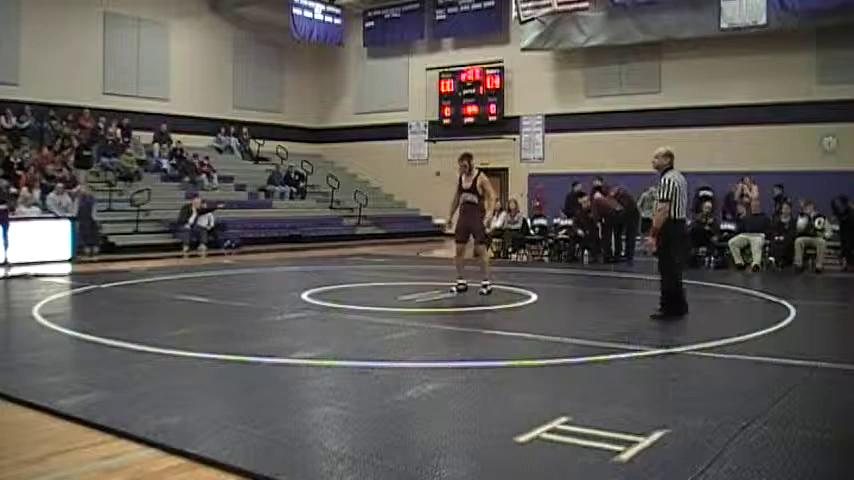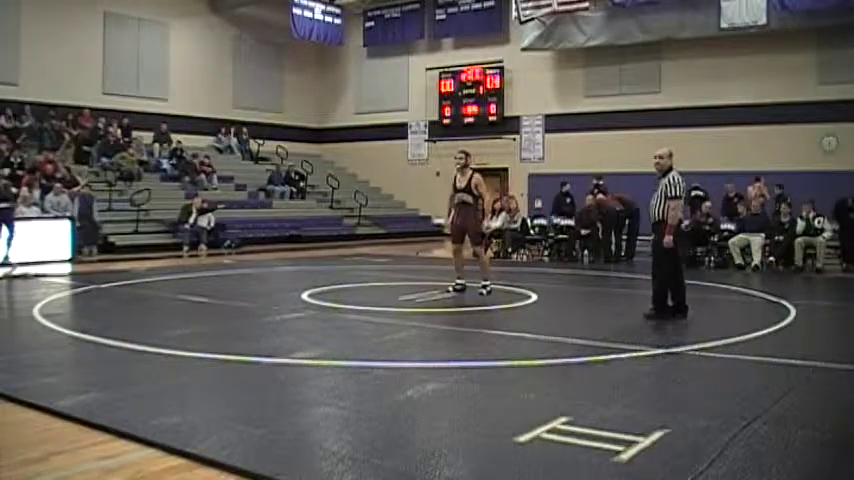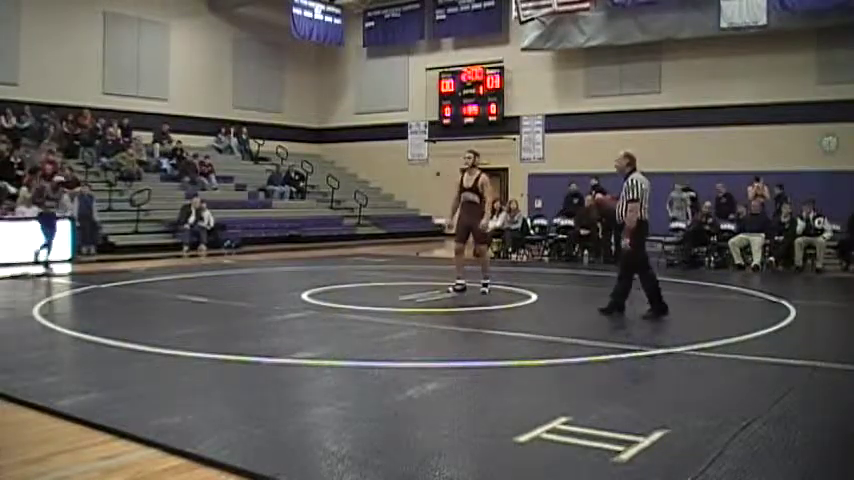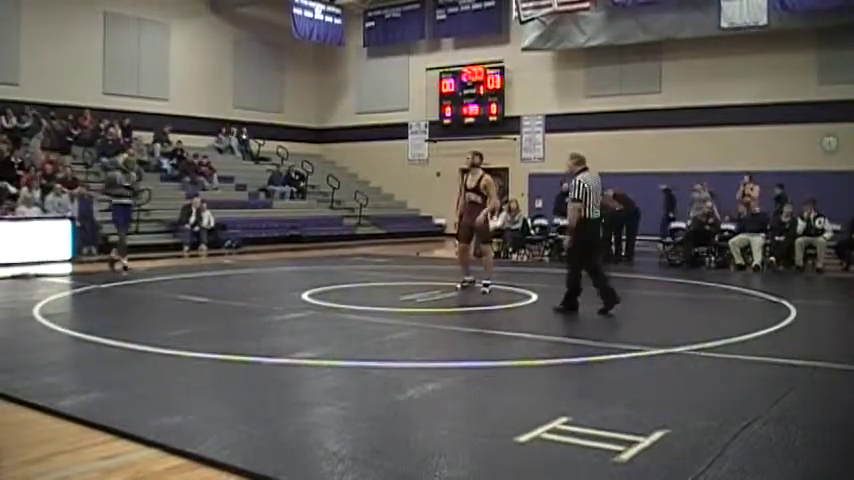
dt=1s
person 1, frame 1
left shoulder: (667, 179)
right shoulder: (678, 176)
left elbow: (662, 210)
left wrist: (652, 234)
left hip: (669, 228)
right hip: (679, 226)
left knee: (667, 269)
right knee: (674, 268)
left ankle: (669, 309)
right ankle: (678, 306)
person 1, frame 2
left shoulder: (672, 179)
right shoulder: (664, 179)
left elbow: (674, 208)
left wrist: (669, 233)
left hip: (666, 229)
right hip: (663, 229)
left knee: (660, 269)
right knee: (673, 270)
left ankle: (661, 309)
right ankle: (679, 307)
person 1, frame 3
left shoulder: (633, 180)
right shoulder: (636, 179)
left elbow: (633, 211)
left wrist: (627, 236)
left hip: (633, 230)
right hip: (634, 229)
left knee: (642, 269)
right knee: (625, 268)
left ankle: (658, 306)
right ankle: (616, 304)
person 1, frame 4
left shoulder: (578, 180)
right shoulder: (594, 176)
left elbow: (575, 209)
left wrist: (570, 233)
left hip: (583, 226)
right hip: (594, 224)
left knee: (574, 266)
right knee: (594, 265)
left ankle: (570, 303)
right ankle: (609, 296)
person 2, frame 1
left shoulder: (481, 178)
right shoulder: (460, 178)
left elbow: (492, 196)
left wrist: (489, 214)
right wrist: (450, 215)
left hip: (477, 217)
right hip: (463, 217)
left knee: (480, 249)
right knee: (459, 249)
left ankle: (487, 283)
right ankle: (461, 282)
person 2, frame 2
left shoulder: (476, 178)
right shoulder: (455, 178)
left elbow: (485, 198)
right elbow: (451, 199)
right wrist: (447, 218)
left hip: (472, 216)
right hip: (458, 217)
left knee: (478, 250)
right knee: (456, 249)
left ankle: (486, 283)
right ankle: (460, 282)
person 2, frame 3
left shoulder: (483, 178)
right shoulder: (462, 177)
left elbow: (489, 199)
right elbow: (457, 199)
left wrist: (485, 218)
right wrist: (451, 217)
left hip: (478, 217)
right hip: (463, 216)
left knee: (482, 250)
right knee: (458, 249)
left ankle: (485, 282)
right ankle: (460, 282)
person 2, frame 4
left shoulder: (486, 179)
right shoulder: (465, 177)
left elbow: (494, 200)
left wrist: (484, 214)
right wrist: (458, 216)
left hip: (480, 217)
right hip: (467, 217)
left knee: (485, 249)
right knee: (462, 248)
left ankle: (487, 281)
right ankle: (468, 278)
